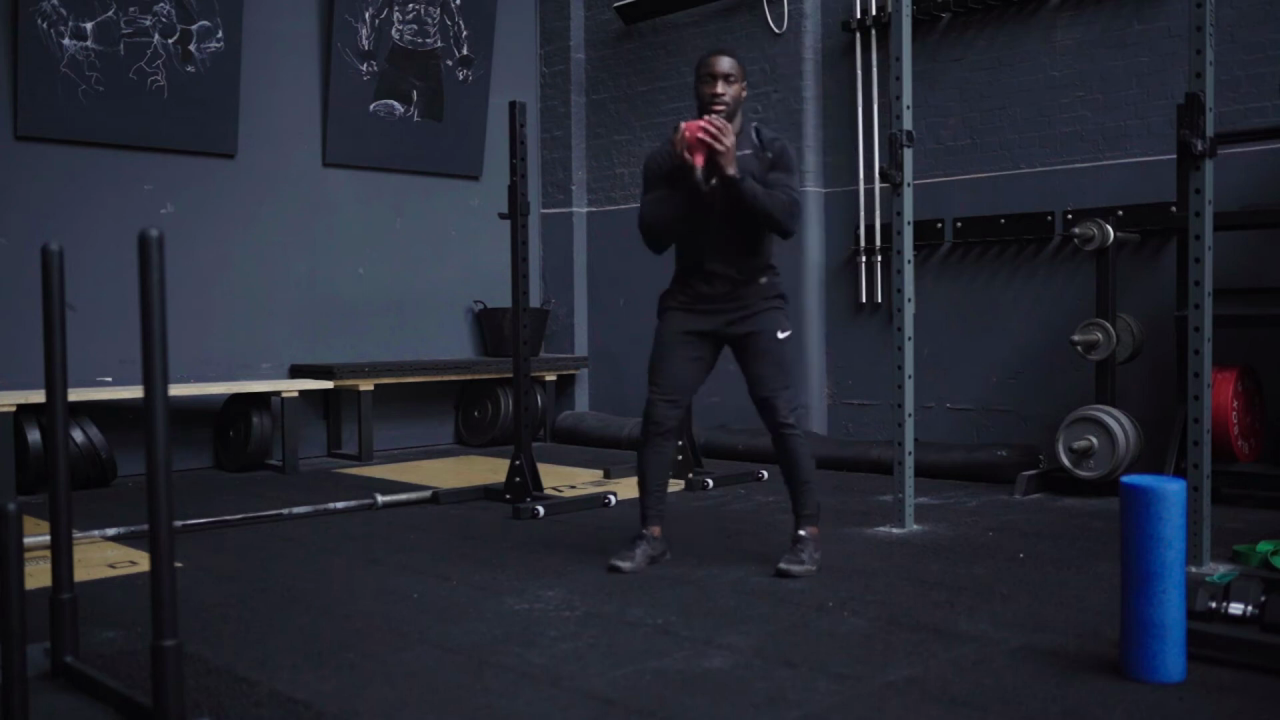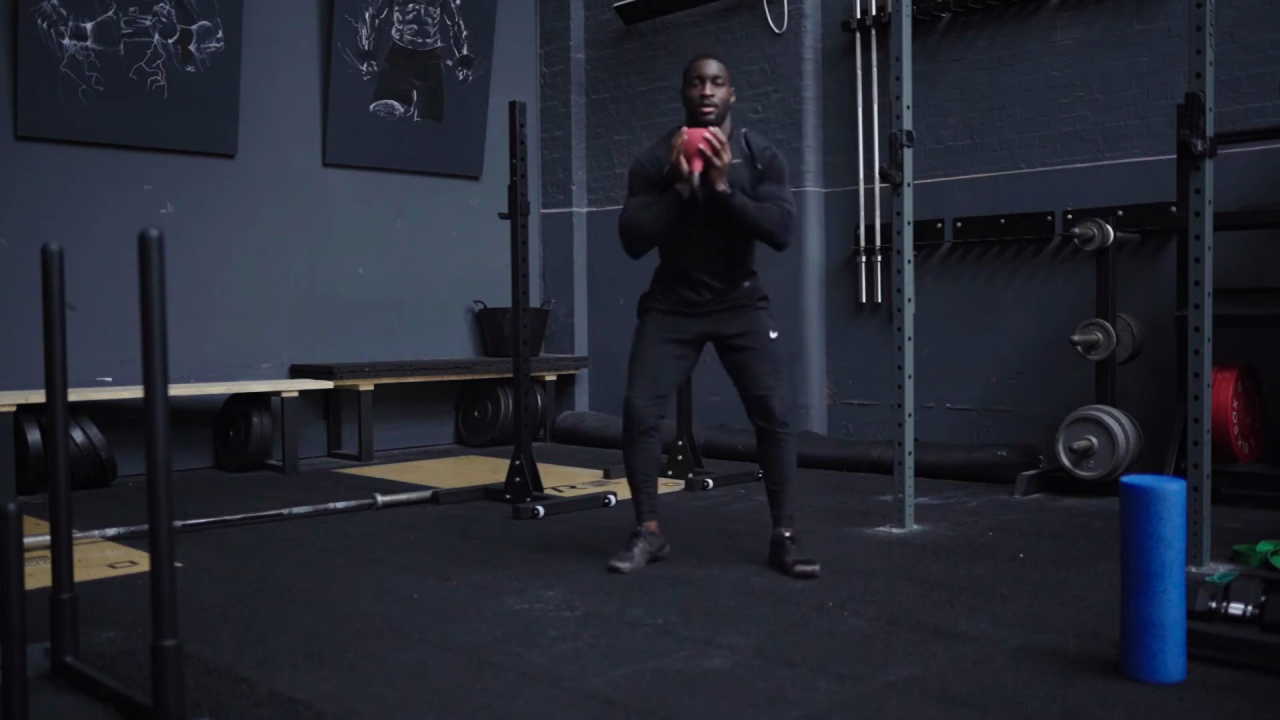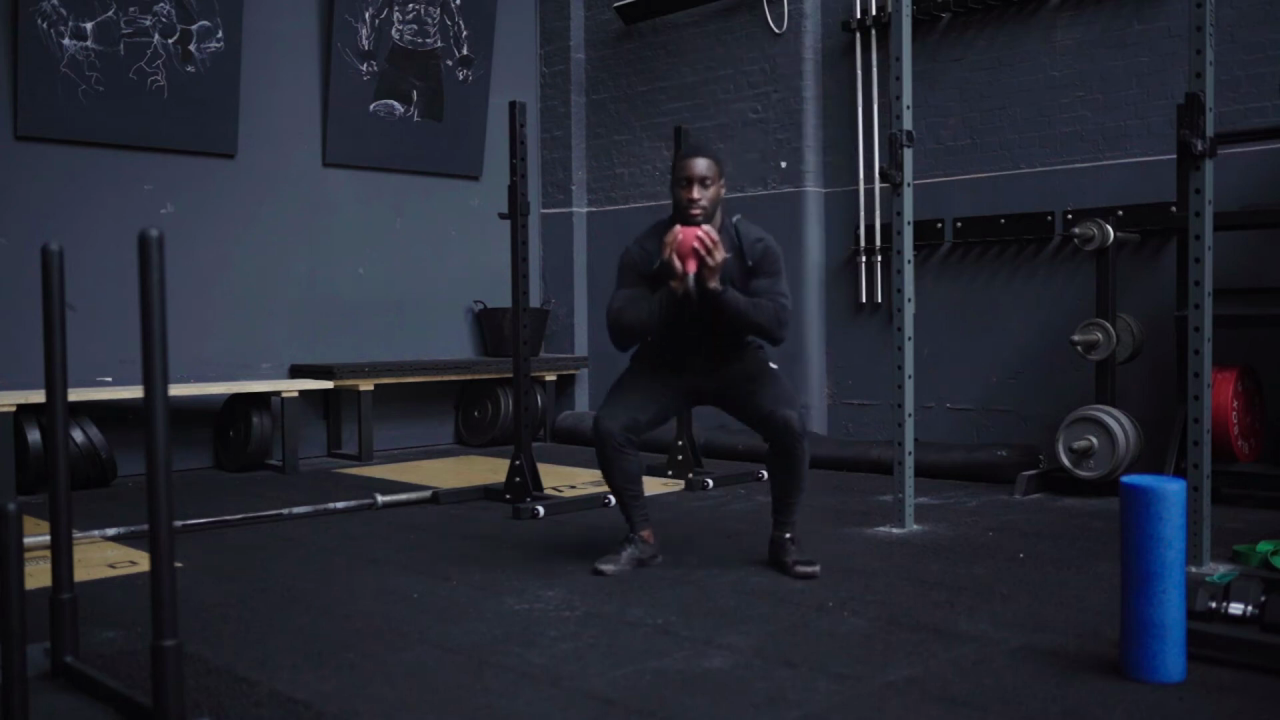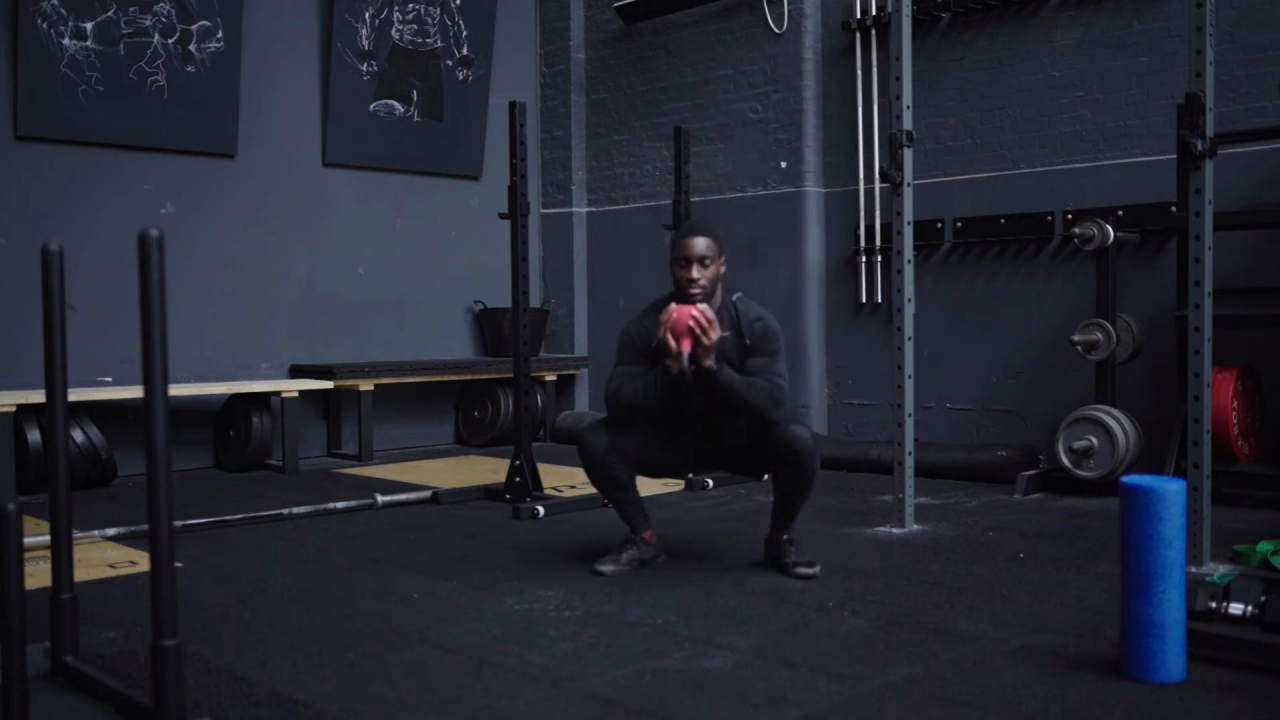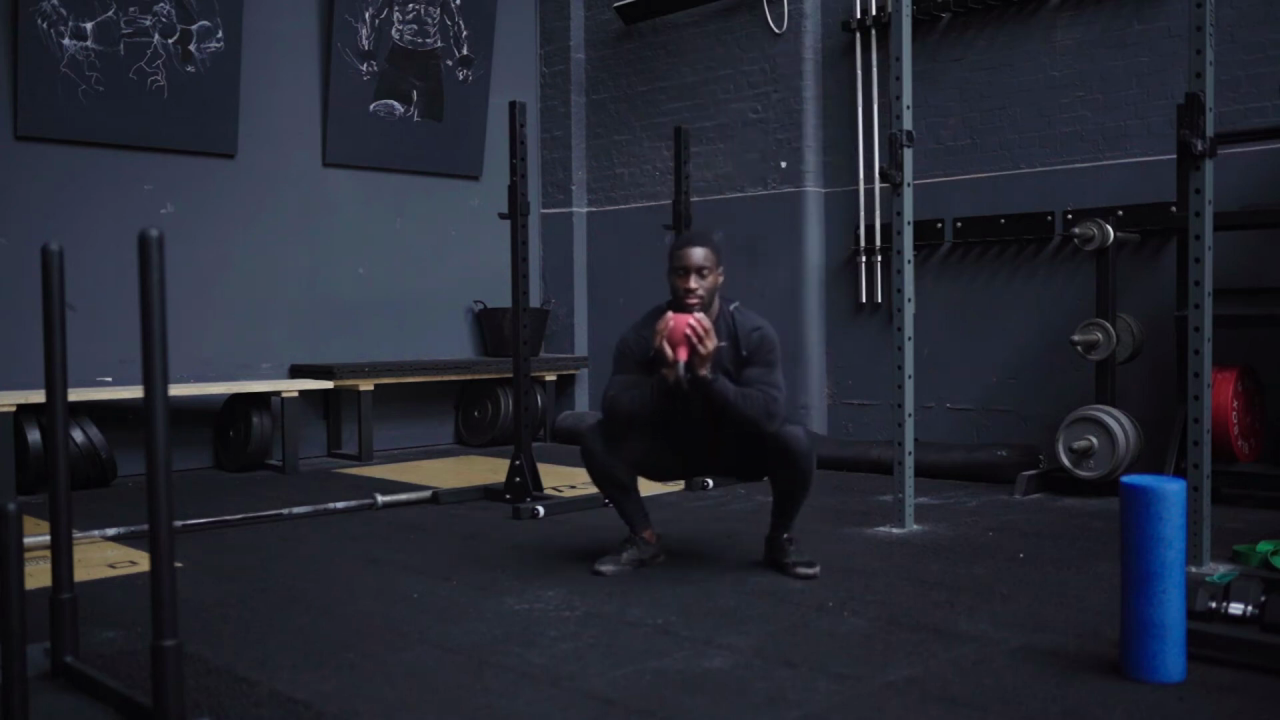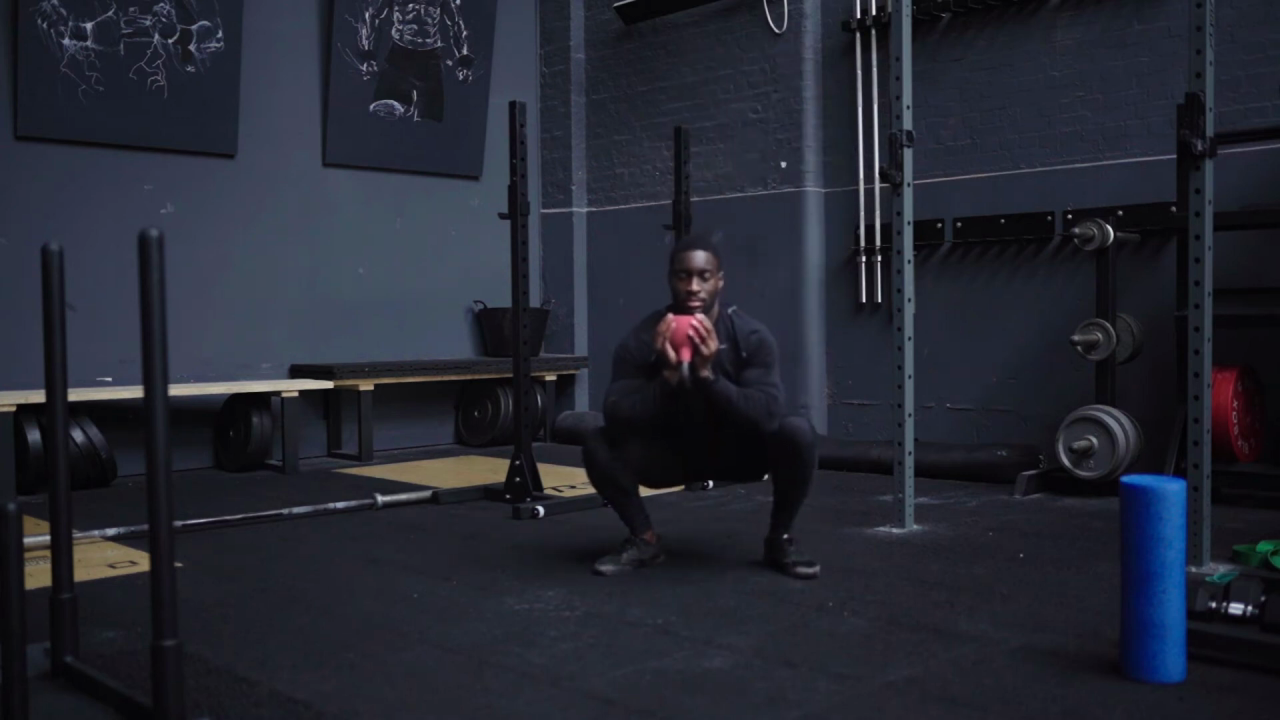
dt=0.4s
person 1, frame 1
left shoulder: (771, 148)
right shoulder: (666, 156)
left elbow: (787, 219)
right elbow: (655, 236)
left wrist: (733, 176)
right wrist: (689, 180)
left hip: (755, 301)
right hip: (689, 304)
left knee: (781, 415)
right knee: (661, 415)
left ankle: (808, 533)
right ankle: (651, 533)
person 1, frame 2
left shoulder: (761, 155)
right shoulder: (655, 159)
left elbow: (781, 231)
right elbow: (632, 240)
left wrist: (724, 188)
right wrist: (680, 190)
left hip: (740, 304)
right hip: (671, 306)
left knee: (773, 413)
right knee: (640, 410)
left ankle: (783, 536)
right ankle: (648, 532)
person 1, frame 3
left shoulder: (755, 244)
right shoulder: (645, 249)
left elbow: (777, 326)
right elbow: (621, 332)
left wrist: (716, 287)
right wrist: (673, 289)
left hip: (736, 363)
right hip: (665, 367)
left knee: (789, 424)
right knee: (609, 427)
left ankle: (783, 539)
right ankle: (642, 538)
person 1, frame 4
left shoulder: (755, 323)
right shoulder: (644, 328)
left elbow: (773, 406)
right elbow: (620, 407)
left wrist: (712, 365)
right wrist: (669, 367)
left hip: (737, 435)
right hip: (670, 435)
left knee: (798, 441)
right knee: (595, 443)
left ankle: (780, 541)
right ankle: (644, 539)
person 1, frame 5
left shoulder: (754, 332)
right shoulder: (640, 336)
left elbow: (768, 416)
right elbow: (615, 415)
left wrist: (708, 374)
right wrist: (665, 376)
left hip: (737, 446)
right hip: (671, 446)
left knee: (793, 442)
right knee: (597, 441)
left ankle: (780, 540)
right ankle: (644, 539)
person 1, frame 6
left shoulder: (751, 336)
right shoulder: (640, 341)
left elbow: (768, 415)
right elbow: (617, 419)
left wrist: (709, 375)
right wrist: (668, 378)
left hip: (734, 450)
right hip: (670, 453)
left knee: (798, 433)
right knee: (599, 445)
left ankle: (780, 540)
right ankle: (643, 539)
